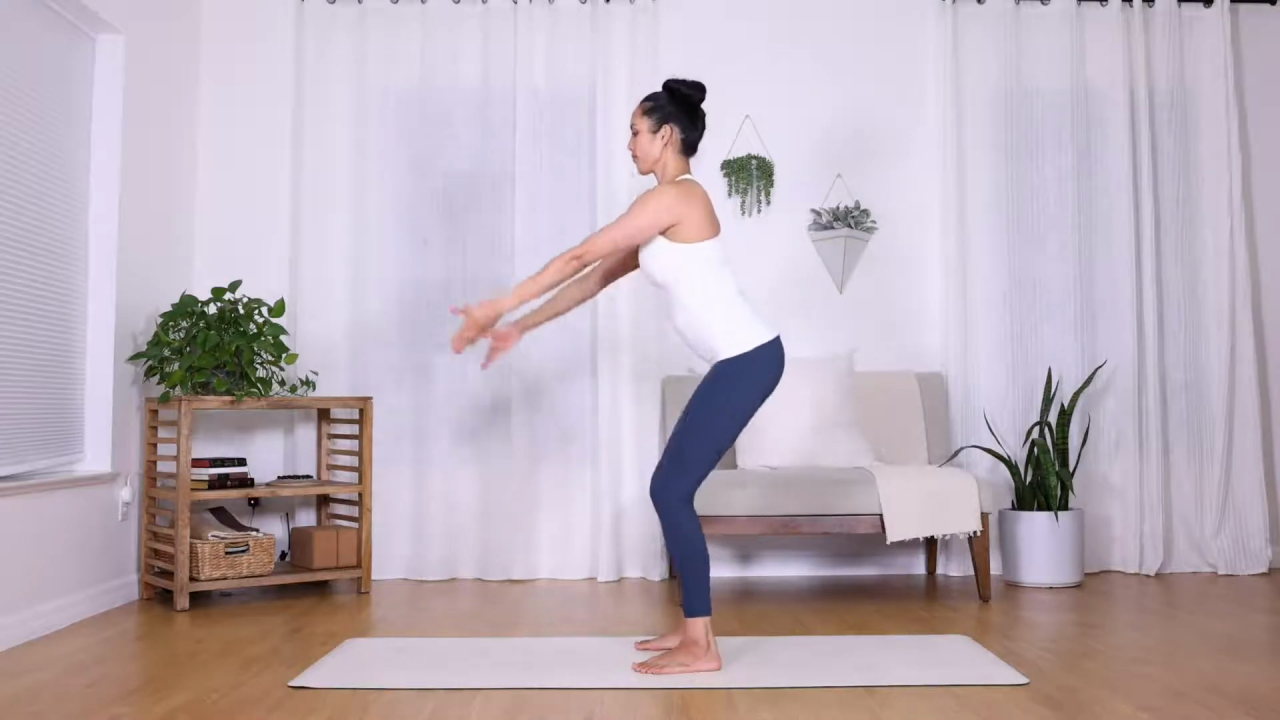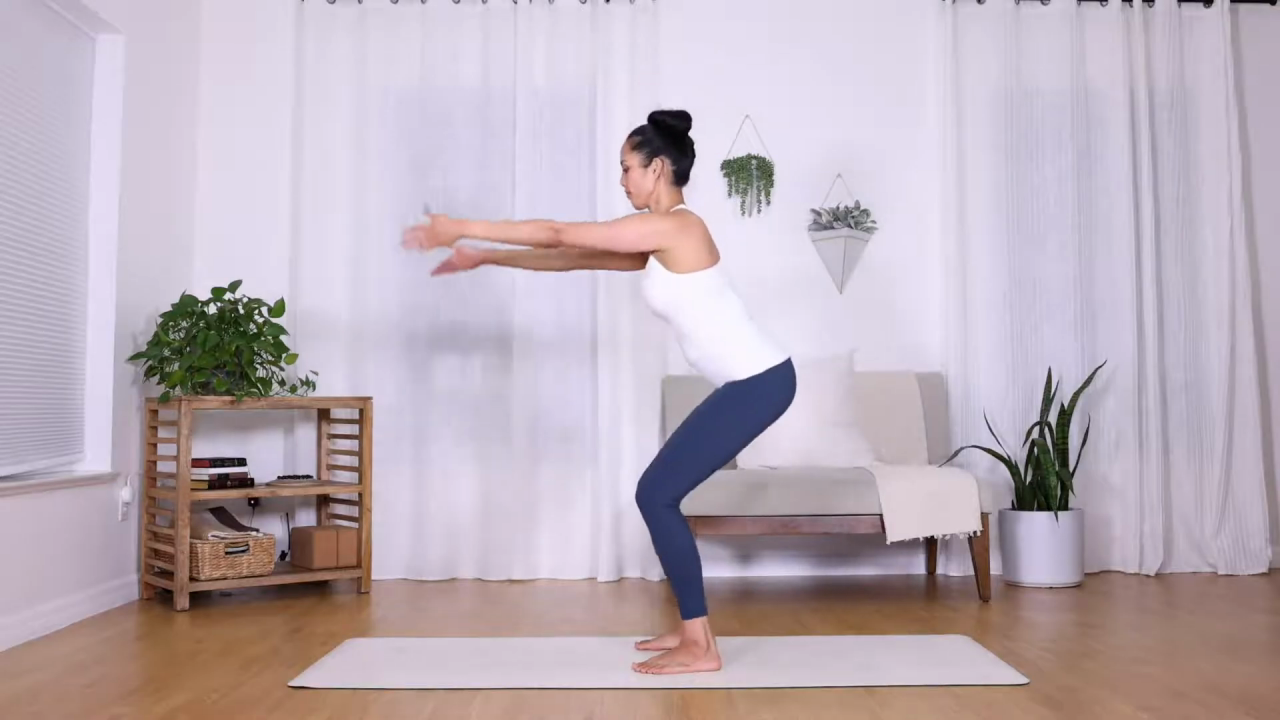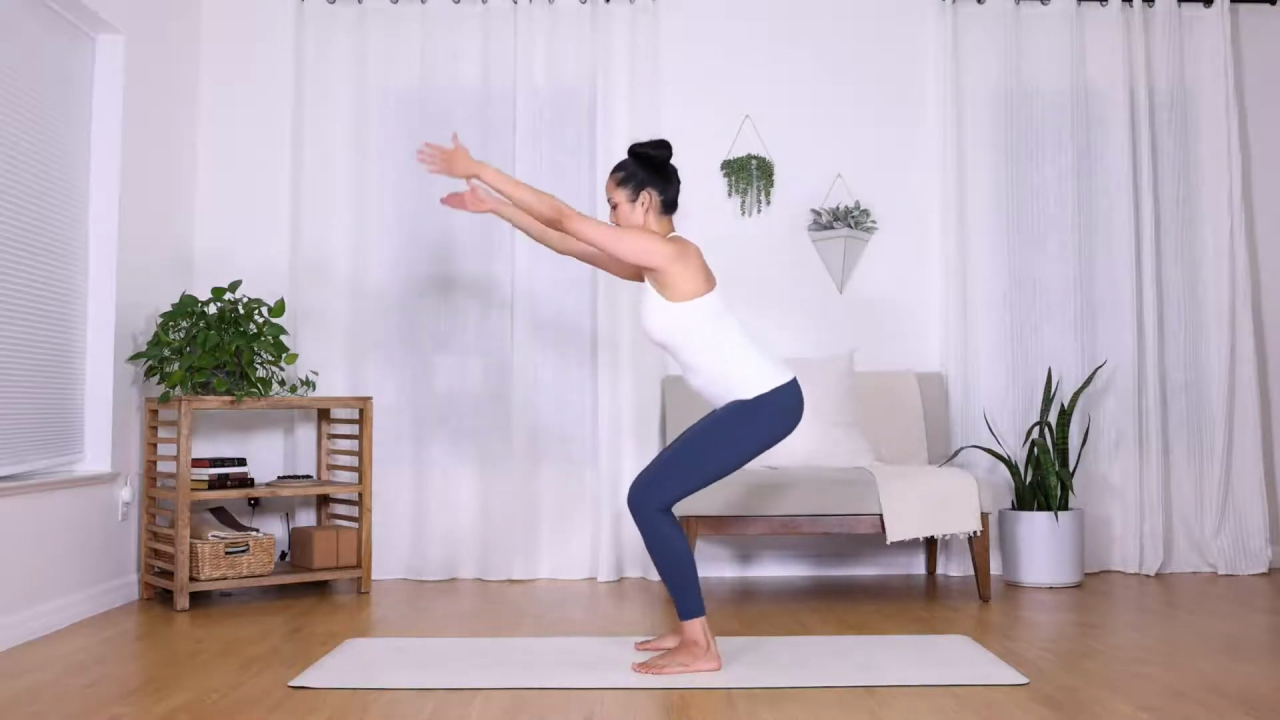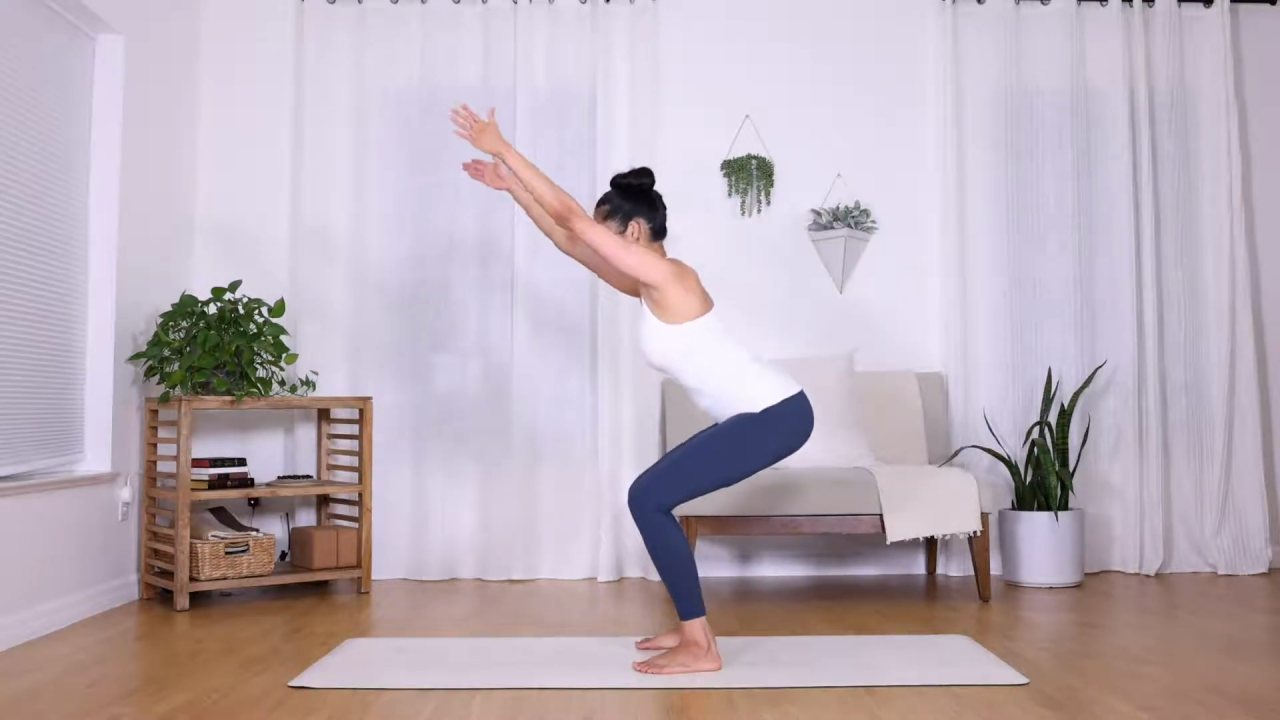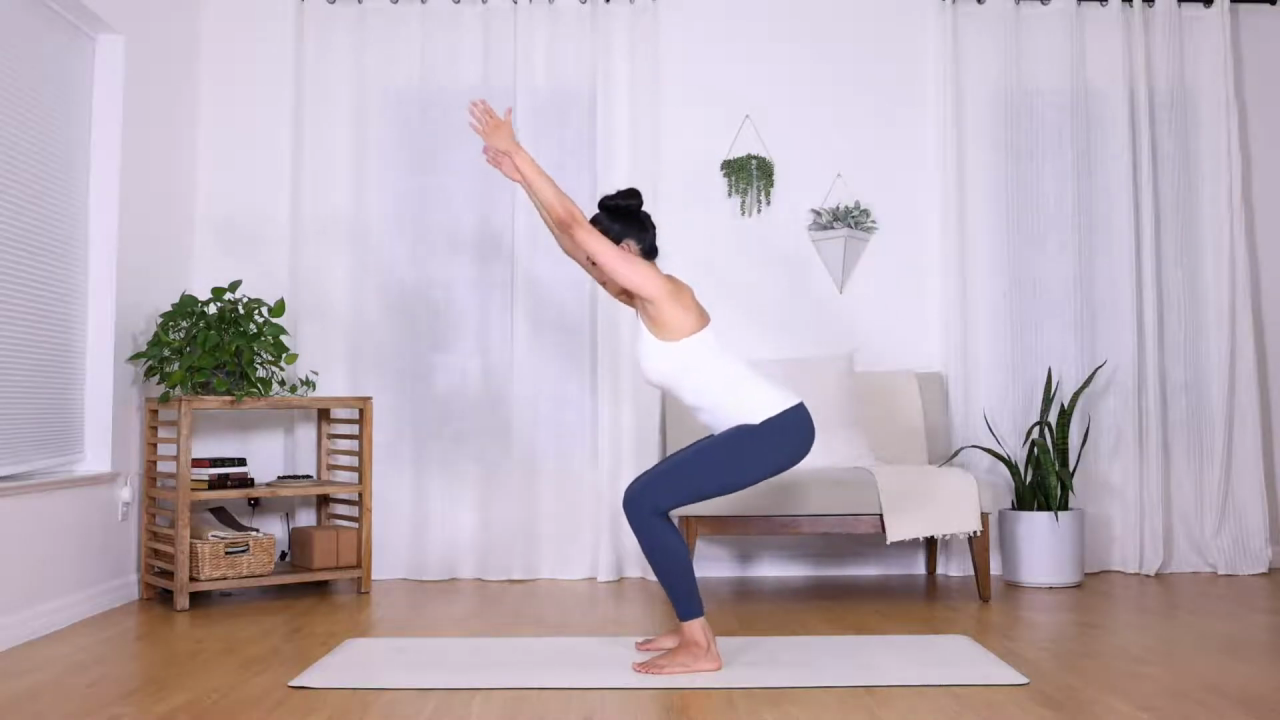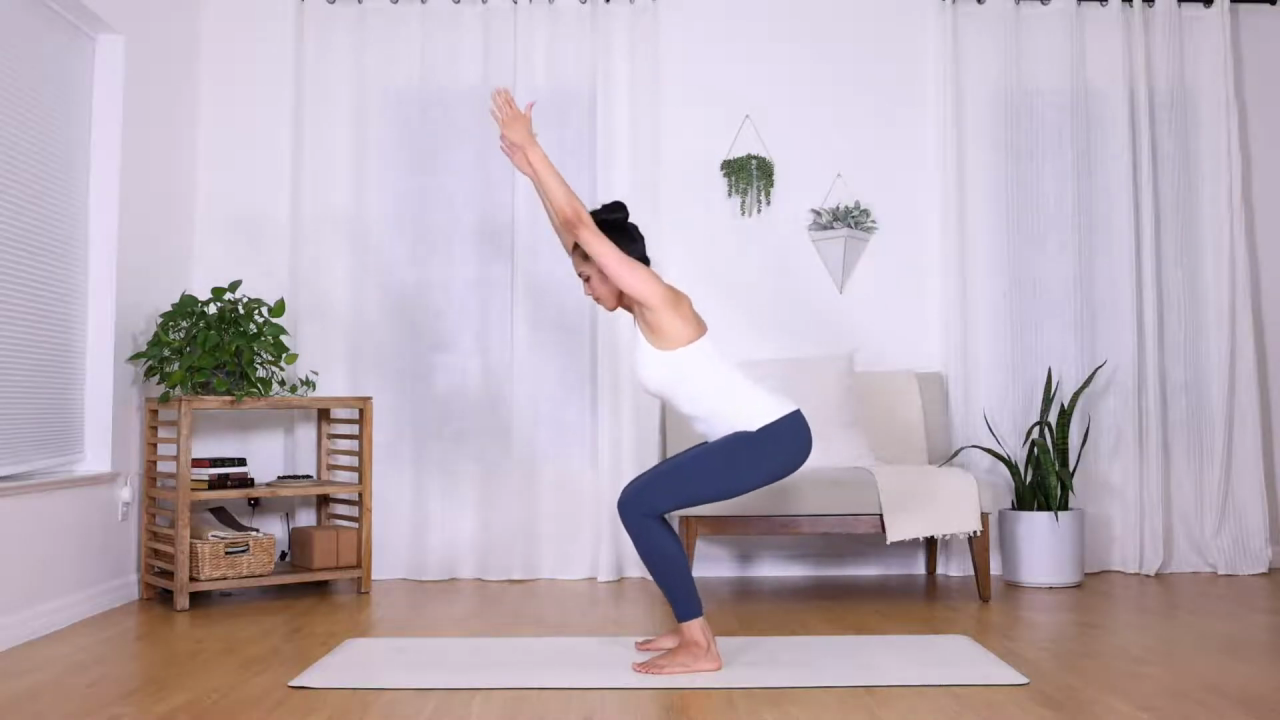
dt=0.3s
person 1, frame 1
left shoulder: (675, 197)
right shoulder: (674, 205)
left elbow: (581, 255)
right elbow: (597, 274)
left wrist: (498, 307)
right wrist: (522, 324)
left hip: (747, 362)
right hip: (743, 361)
left knee: (670, 491)
right knee: (671, 491)
left ankle: (700, 648)
right ankle: (694, 629)
person 1, frame 2
left shoulder: (669, 227)
right shoulder: (664, 239)
left elbow: (560, 237)
right elbow: (578, 258)
left wrist: (463, 228)
right wrist: (485, 256)
left hip: (757, 383)
right hip: (750, 382)
left knee: (656, 495)
right knee: (659, 495)
left ankle: (699, 646)
right ankle: (691, 629)
person 1, frame 3
left shoulder: (668, 254)
right shoulder: (654, 265)
left elbow: (565, 219)
right elbow: (567, 240)
left wrist: (478, 169)
right wrist: (494, 206)
left hip: (765, 404)
right hip: (755, 401)
left knee: (648, 499)
right knee: (650, 499)
left ankle: (699, 647)
right ankle: (691, 629)
person 1, frame 4
left shoulder: (668, 275)
right shoulder: (649, 285)
left elbow: (572, 218)
right elbow: (570, 238)
left wrist: (503, 149)
right wrist: (510, 186)
left hip: (775, 415)
right hip: (764, 413)
left knee: (648, 499)
right knee: (652, 498)
left ankle: (700, 647)
right ankle: (692, 629)
person 1, frame 5
left shoulder: (661, 292)
right shoulder: (649, 298)
left elbow: (575, 224)
right elbow: (572, 241)
left wrist: (514, 149)
right wrist: (521, 178)
left hip: (776, 430)
right hip: (766, 426)
left knee: (643, 502)
right knee: (647, 501)
left ankle: (699, 647)
right ankle: (692, 628)
person 1, frame 6
left shoulder: (659, 302)
right shoulder: (647, 307)
left elbow: (580, 224)
right elbow: (576, 235)
left wrist: (530, 145)
right wrist: (531, 173)
left hip: (773, 436)
right hip: (763, 432)
left knee: (638, 504)
right knee: (644, 503)
left ankle: (699, 647)
right ankle: (692, 630)
